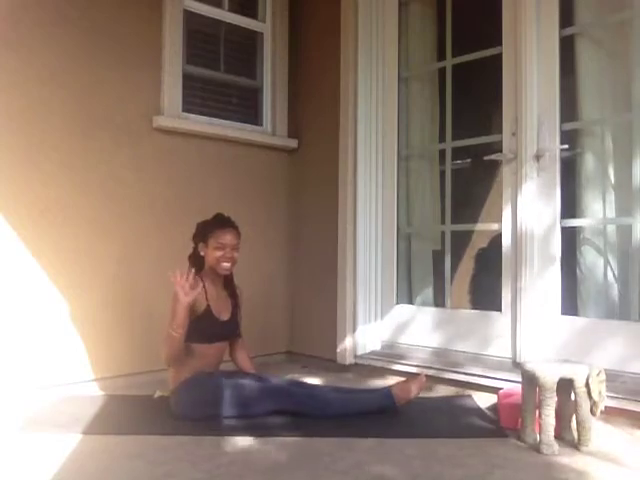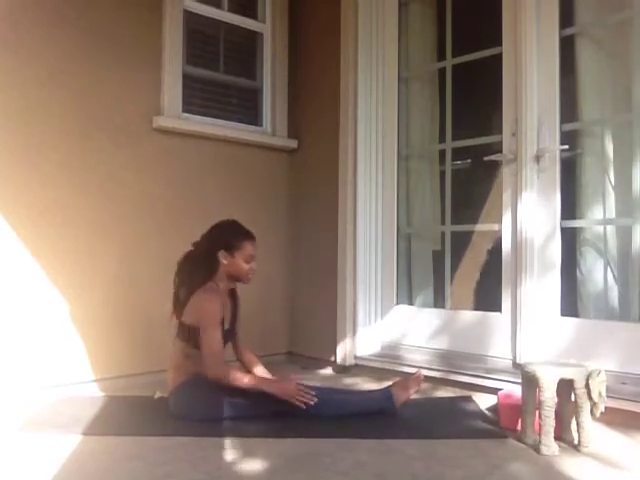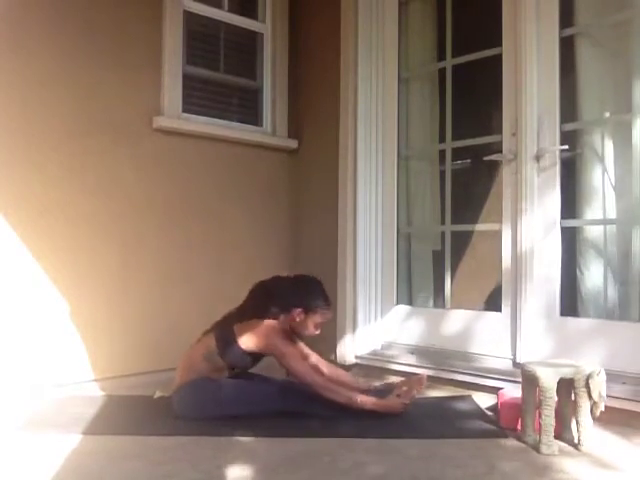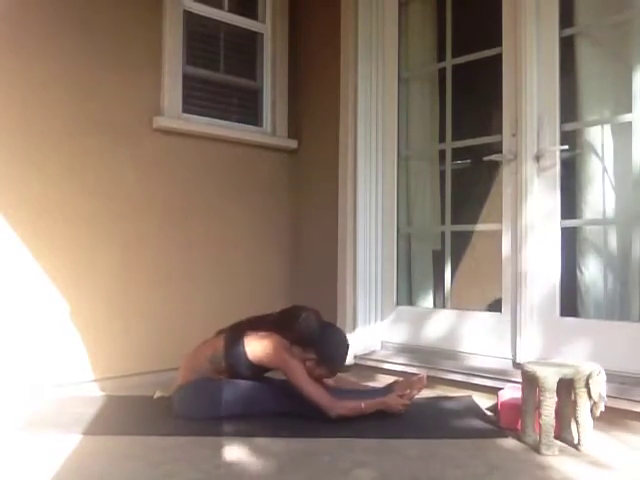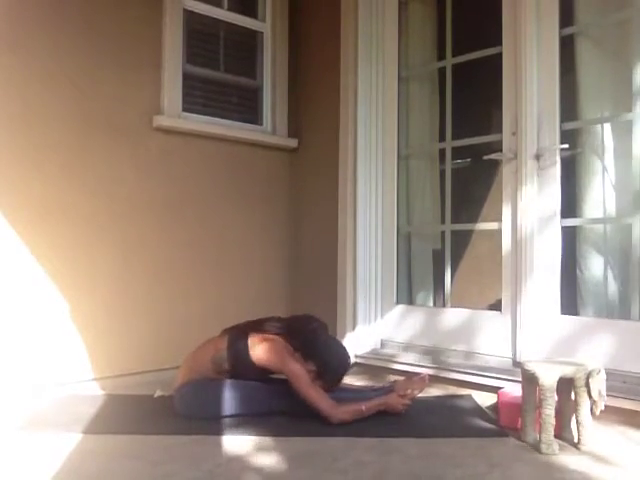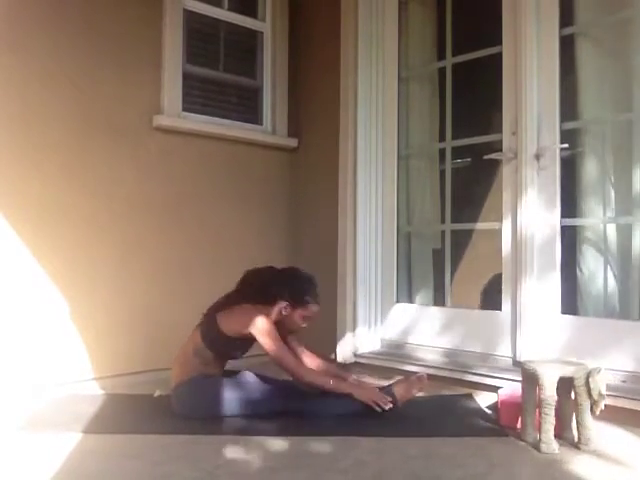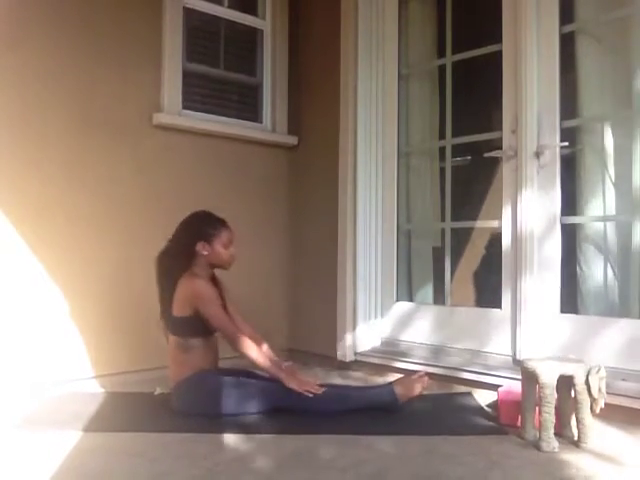
dt=0.7s
person 1, frame 1
left shoulder: (233, 293)
right shoulder: (192, 290)
right elbow: (171, 358)
left wrist: (259, 384)
right wrist: (182, 306)
left hip: (212, 383)
right hip: (191, 392)
left knee: (287, 388)
right knee: (282, 394)
left ankle: (384, 395)
right ankle: (387, 398)
person 1, frame 2
left shoulder: (228, 295)
right shoulder: (210, 299)
left elbow: (238, 351)
right elbow: (215, 369)
left wrist: (273, 381)
right wrist: (274, 387)
left hip: (204, 386)
right hip: (190, 395)
left knee: (285, 390)
right knee: (280, 399)
left ankle: (383, 397)
right ankle: (386, 399)
person 1, frame 3
left shoulder: (278, 326)
right shoulder: (269, 333)
left elbow: (322, 368)
right elbow: (320, 386)
left wrist: (371, 388)
right wrist: (376, 403)
left hip: (212, 385)
right hip: (194, 394)
left knee: (290, 389)
right knee: (285, 398)
left ankle: (387, 394)
person 1, frame 4
left shoulder: (291, 340)
right shoulder: (279, 353)
left elbow: (329, 383)
right elbow: (332, 408)
left wrist: (379, 392)
right wrist: (382, 402)
left hip: (210, 383)
right hip: (194, 393)
left knee: (291, 392)
right knee: (285, 399)
person 1, frame 5
left shoulder: (293, 343)
right shoulder: (284, 356)
left elbow: (323, 390)
right elbow: (334, 413)
left wrist: (379, 392)
right wrist: (383, 402)
left hip: (210, 383)
right hip: (195, 393)
right knee: (285, 399)
left ankle: (385, 391)
person 1, frame 6
left shoulder: (264, 314)
right shoulder: (256, 319)
left elbow: (303, 355)
right elbow: (300, 373)
left wrist: (352, 380)
right wrist: (353, 389)
left hip: (208, 383)
right hip: (193, 393)
left knee: (291, 391)
right knee: (288, 398)
left ankle: (384, 395)
right ankle: (387, 398)
person 1, frame 7
left shoulder: (209, 282)
right shoulder: (196, 286)
left elbow: (245, 330)
right elbow: (238, 340)
left wrist: (282, 366)
right wrist: (283, 375)
left hip: (208, 380)
right hip: (194, 390)
left knee: (285, 387)
right knee: (286, 395)
left ankle: (387, 393)
right ankle: (391, 395)
